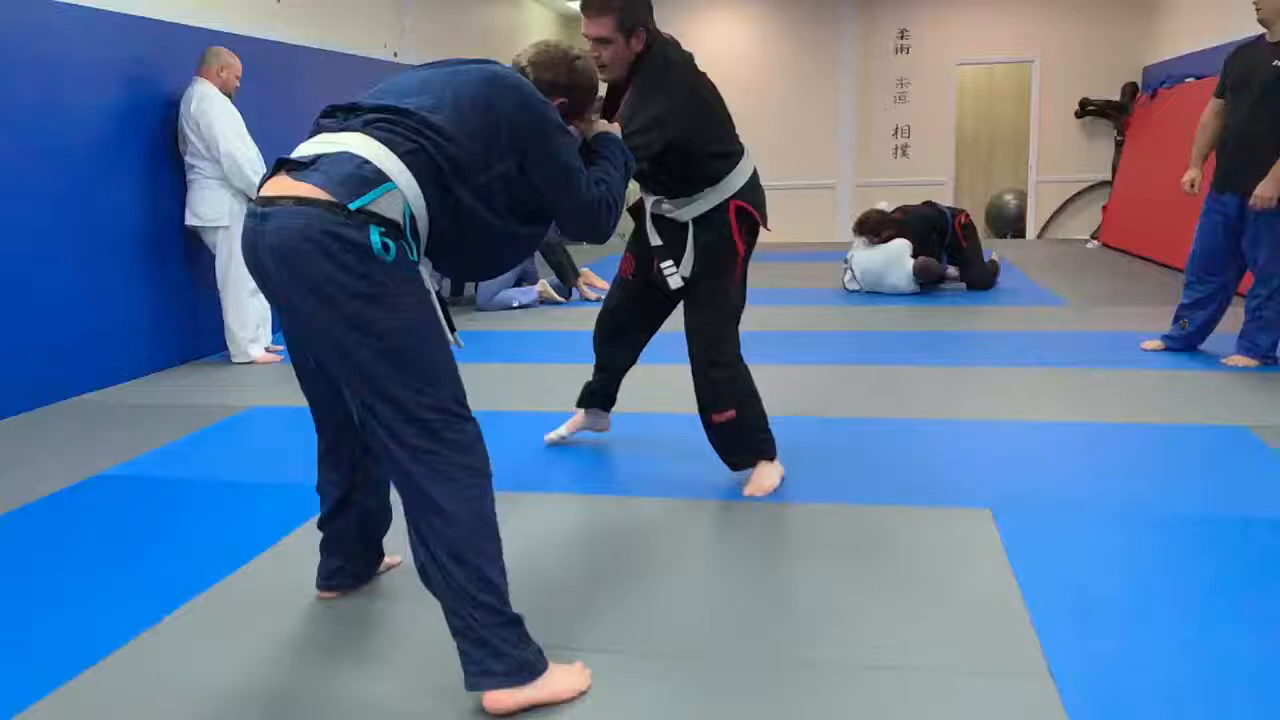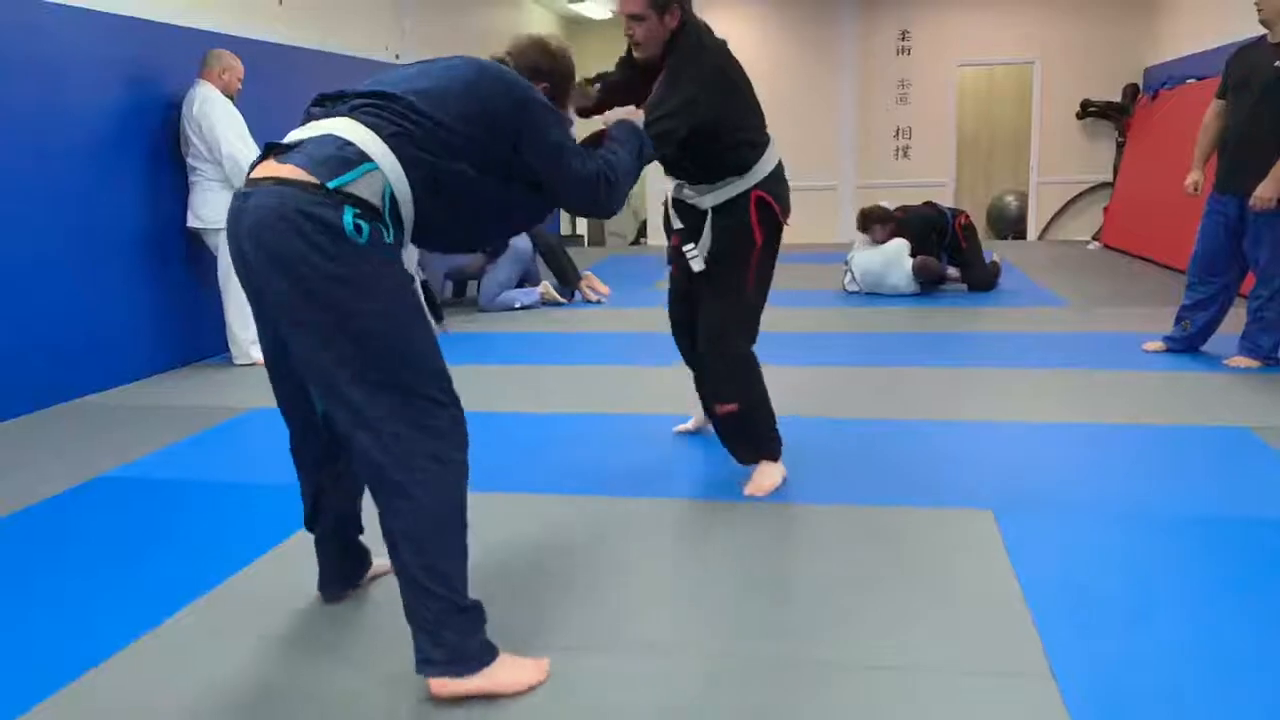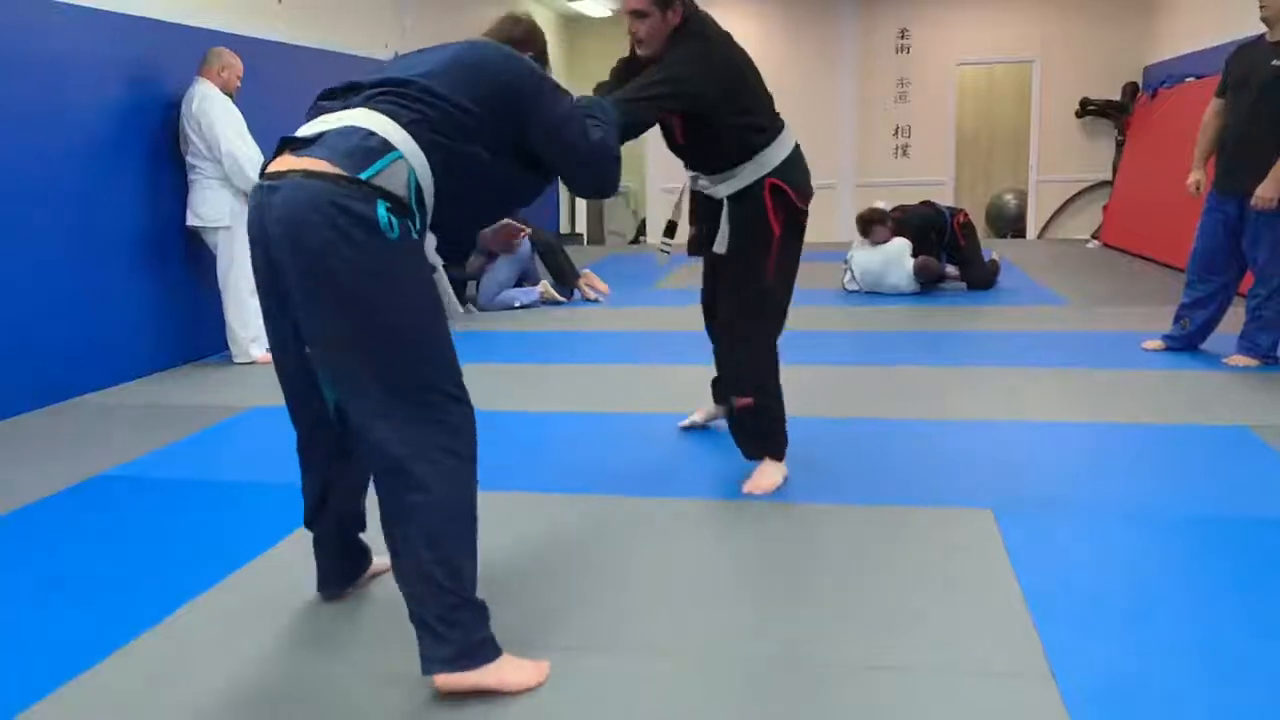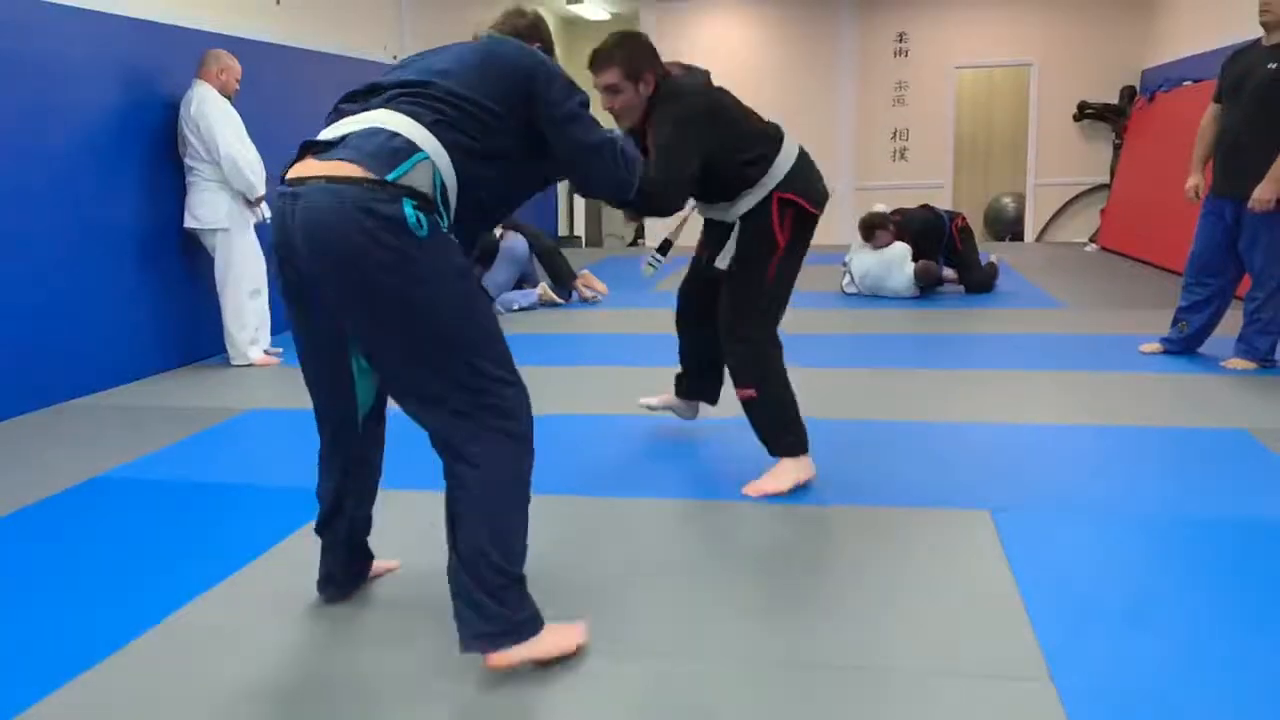
dt=0.2s
person 1, frame 1
left shoulder: (445, 76)
right shoulder: (525, 108)
right elbow: (590, 217)
right wrist: (611, 146)
left hip: (271, 220)
right hip: (341, 237)
left knee: (352, 414)
right knee: (436, 441)
left ankle: (346, 561)
person 1, frame 2
left shoulder: (432, 76)
right shoulder: (516, 97)
right elbow: (595, 194)
left wrist: (504, 211)
right wrist: (629, 136)
left hip: (257, 205)
right hip: (322, 221)
left knee: (323, 409)
right knee: (418, 429)
left ankle: (341, 567)
right ankle: (453, 655)
person 1, frame 3
left shoulder: (423, 66)
right shoulder: (517, 74)
right elbow: (596, 173)
left wrist: (473, 233)
right wrist: (597, 112)
left hip: (274, 199)
right hip: (346, 214)
left knee: (327, 402)
right knee: (430, 427)
left ankle: (341, 563)
right ankle: (457, 647)
person 1, frame 4
left shoulder: (429, 62)
right shoulder: (530, 69)
right elbow: (610, 176)
right wrist: (616, 143)
left hip: (296, 202)
right hip: (373, 213)
left knee: (349, 398)
right knee: (487, 416)
left ankle: (342, 566)
right ankle: (505, 624)
person 2, frame 1
left shoulder: (668, 80)
right shoulder: (635, 61)
right elbow: (611, 122)
left hip: (720, 214)
right hip: (669, 209)
left knee: (712, 343)
right knee: (620, 316)
left ankle: (760, 457)
right ankle: (594, 409)
person 2, frame 2
left shoulder: (699, 63)
right shoulder: (658, 45)
left elbow: (645, 138)
right elbow: (622, 82)
right wrist: (588, 100)
left hip: (745, 203)
right hip: (699, 199)
left knee: (723, 330)
right knee: (690, 316)
left ankle: (765, 455)
right ankle: (719, 407)
person 2, frame 3
left shoulder: (696, 53)
right shoulder: (671, 40)
left elbow: (632, 108)
right elbow: (625, 86)
right wrist: (596, 101)
left hip: (767, 189)
right hip: (726, 190)
left knee: (749, 319)
right knee: (719, 307)
left ankle: (769, 454)
right ankle: (728, 399)
person 2, frame 4
left shoulder: (681, 110)
right shoulder: (668, 92)
left elbow: (661, 193)
right elbow: (637, 158)
left hip: (780, 200)
right hip: (738, 204)
left knee: (744, 325)
right knee: (697, 300)
left ankle: (792, 456)
right ankle: (690, 395)
person 3, frame 1
right shoulder: (1242, 54)
right elbow: (1214, 113)
right wrist: (1196, 165)
right hip: (1226, 186)
right knee: (1206, 266)
right ankle: (1181, 336)
person 3, frame 2
right shoulder: (1243, 55)
right elbow: (1216, 114)
right wrist: (1198, 166)
right hip: (1228, 187)
right knee: (1208, 267)
right ankle: (1183, 337)
person 3, frame 3
right shoulder: (1243, 54)
right elbow: (1216, 112)
right wrist: (1198, 166)
right hip: (1227, 186)
right knee: (1207, 265)
right ankle: (1182, 335)
person 3, frame 4
right shoulder: (1239, 58)
right elbow: (1213, 117)
right wrist: (1197, 171)
right hip: (1224, 190)
right knee: (1204, 269)
right ankle: (1180, 339)
person 4, frame 1
left shoulder: (199, 98)
right shoulder: (210, 101)
right elbow: (231, 152)
left wrist: (253, 188)
right wrist: (258, 189)
left hip: (224, 201)
right hip: (224, 204)
left knee: (252, 273)
right knee: (241, 278)
left ankle: (259, 339)
right ankle: (247, 348)
person 4, frame 2
left shoulder: (198, 100)
right shoulder: (211, 102)
right elbow: (231, 153)
left hip: (223, 202)
right hip: (224, 205)
right knee: (241, 279)
left ankle: (257, 340)
right ankle: (247, 350)
person 4, frame 3
left shoulder: (200, 98)
right shoulder: (211, 101)
right elbow: (232, 151)
left wrist: (251, 187)
right wrist: (257, 187)
left hip: (223, 201)
right hip: (225, 203)
left knee: (250, 272)
right knee: (241, 277)
left ankle: (257, 339)
right ankle: (248, 348)
person 4, frame 4
left shoulder: (198, 101)
right shoulder: (209, 103)
right elbow: (231, 154)
left wrist: (250, 191)
right wrist: (256, 190)
left hip: (223, 203)
right hip: (223, 206)
left knee: (250, 274)
right knee: (240, 279)
left ankle: (256, 341)
right ankle: (245, 351)
